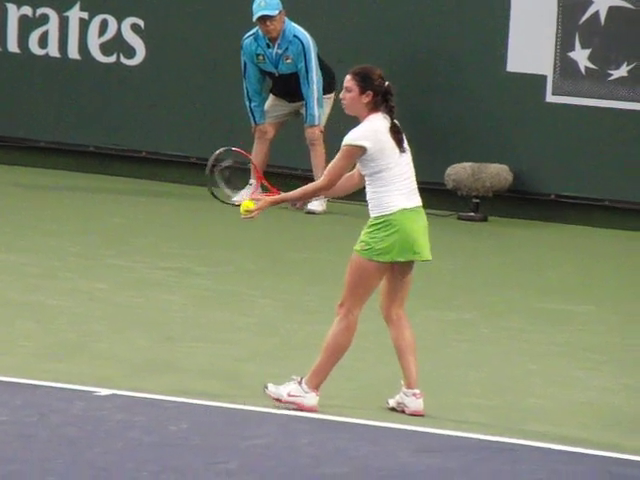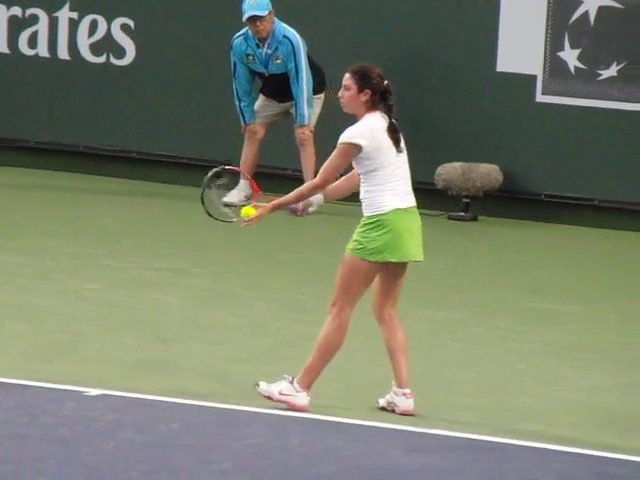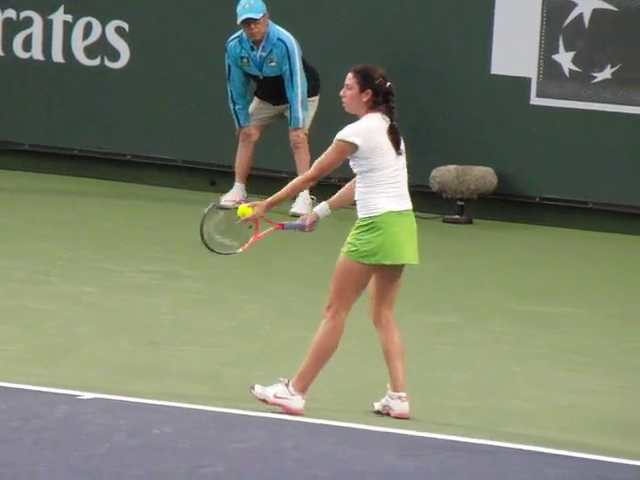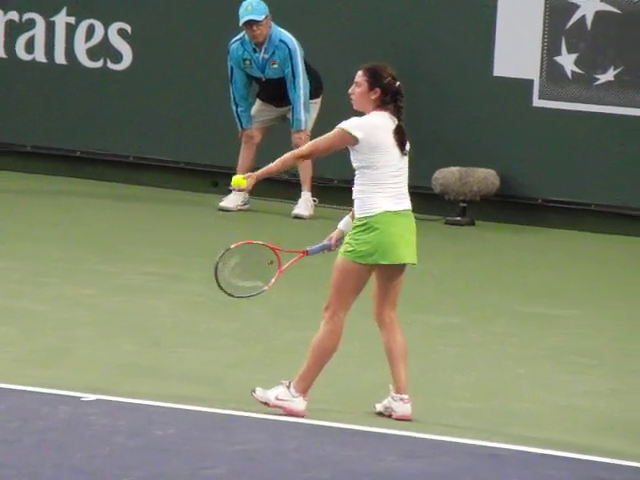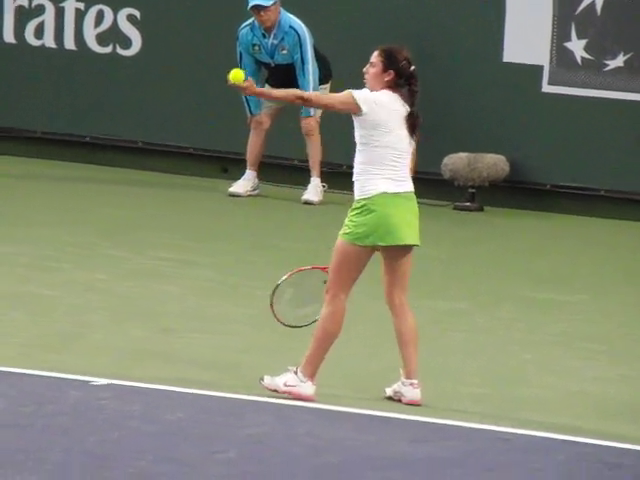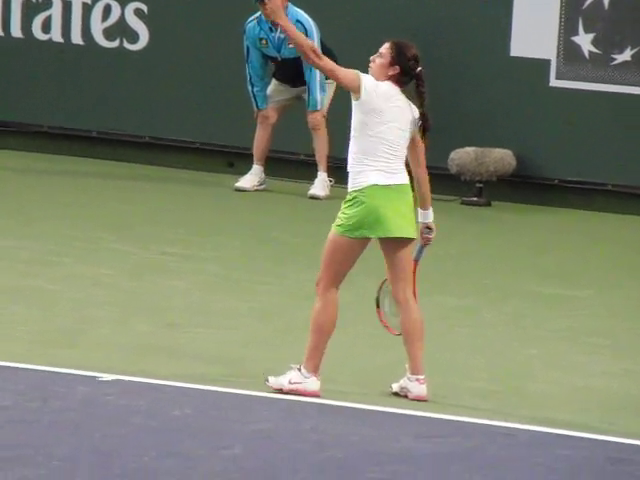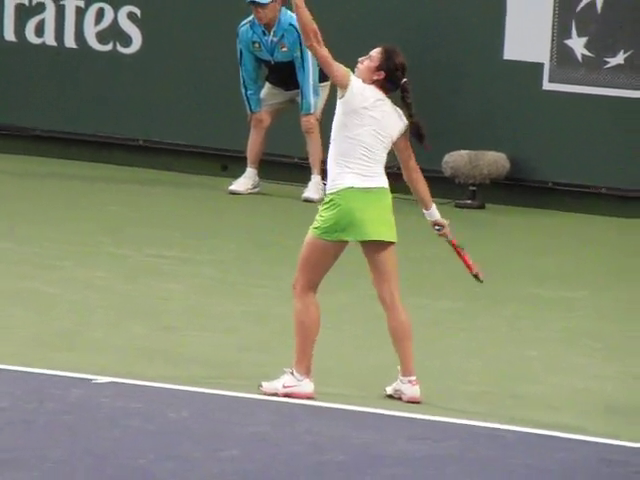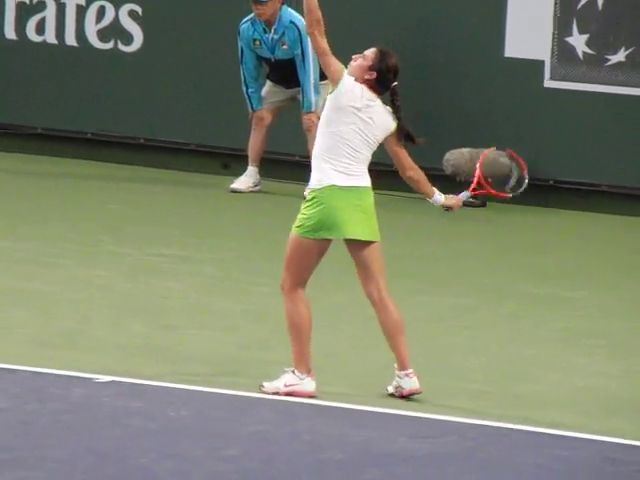
dt=0.4s
person 1, frame 1
left shoulder: (362, 134)
right shoulder: (388, 126)
left elbow: (324, 183)
right elbow: (356, 178)
left wrist: (274, 200)
right wrist: (308, 196)
left hip: (389, 225)
right hip: (412, 222)
left knee: (347, 310)
right knee: (394, 311)
left ankle: (308, 389)
right ankle: (412, 393)
person 1, frame 2
left shoulder: (359, 132)
right shoulder: (386, 126)
left elbow: (319, 181)
left wrist: (272, 206)
right wrist: (312, 200)
left hip: (382, 225)
right hip: (406, 222)
left knee: (339, 310)
right knee: (386, 311)
left ankle: (299, 388)
right ankle: (402, 393)
person 1, frame 3
left shoulder: (357, 131)
right shoulder: (387, 128)
left elbow: (311, 175)
left wrist: (267, 204)
right wrist: (320, 210)
left hip: (376, 227)
right hip: (401, 224)
left knee: (334, 312)
right knee: (382, 313)
left ankle: (295, 391)
right ankle: (398, 397)
person 1, frame 4
left shoulder: (361, 125)
right shoulder: (394, 128)
left elbow: (303, 153)
left wrist: (257, 174)
right wrist: (345, 225)
left hip: (375, 226)
right hip: (401, 224)
left knee: (334, 312)
right knee: (386, 315)
left ankle: (296, 393)
right ankle: (400, 398)
person 1, frame 5
left shoulder: (368, 100)
right shoulder: (407, 113)
left elbow: (308, 99)
left wrist: (256, 90)
left hip: (374, 206)
right hip: (404, 206)
left knee: (335, 294)
right knee: (398, 299)
left ankle: (304, 378)
right ankle: (410, 384)
person 1, frame 6
left shoulder: (369, 89)
right shoulder: (412, 111)
left elbow: (316, 57)
right elbow: (419, 169)
right wrist: (426, 215)
left hip: (368, 198)
right hip: (399, 199)
left knee: (327, 286)
right knee: (404, 293)
left ankle: (309, 374)
right ankle: (416, 379)
person 1, frame 7
left shoulder: (354, 90)
right shoulder: (397, 118)
left elbow: (315, 43)
right elbow: (412, 172)
right wrist: (433, 213)
left hip: (345, 201)
right hip: (378, 202)
left knee: (304, 288)
right knee: (390, 296)
left ankle: (300, 377)
right ankle: (408, 381)
person 1, frame 8
left shoulder: (345, 88)
right shoulder: (386, 118)
right elbow: (408, 169)
right wrist: (440, 198)
left hip: (326, 198)
right hip: (360, 200)
left knee: (292, 286)
right knee: (378, 292)
left ankle: (301, 376)
right ankle: (406, 375)
person 2, frame 1
left shoulder: (300, 40)
right shoulder: (250, 43)
left elbow: (312, 82)
right elbow: (252, 84)
left wrist: (313, 121)
right wrist: (257, 118)
left hip: (316, 91)
right hip: (281, 93)
left knee: (313, 137)
right knee: (262, 133)
left ankle: (319, 194)
right ankle: (253, 188)
person 2, frame 2
left shoulder: (290, 40)
right shoulder: (240, 43)
left elbow: (301, 82)
right elbow: (242, 84)
left wrist: (303, 121)
right wrist: (248, 119)
left hip: (306, 90)
right hip: (271, 93)
left knee: (303, 137)
right knee: (252, 134)
right ankle: (243, 189)
person 2, frame 3
left shoulder: (284, 42)
right shoulder: (234, 46)
left elbow: (296, 84)
right elbow: (236, 86)
left wrist: (297, 125)
right wrist: (242, 122)
left hip: (301, 93)
right hip: (266, 96)
left knee: (297, 139)
right knee: (246, 136)
left ankle: (304, 197)
right ankle: (238, 191)
person 2, frame 4
left shoulder: (287, 44)
right shoulder: (237, 48)
left elbow: (298, 87)
right elbow: (239, 88)
left wrist: (299, 127)
right wrist: (245, 124)
left hip: (303, 95)
right hip: (268, 97)
left knee: (300, 141)
right knee: (249, 138)
left ankle: (306, 198)
right ankle: (240, 194)
person 2, frame 5
left shoulder: (296, 31)
right shoulder: (245, 33)
left elbow: (307, 73)
right elbow: (248, 75)
left wrist: (308, 113)
right wrist: (254, 109)
left hip: (312, 81)
right hip: (276, 83)
left knee: (309, 127)
right knee: (258, 123)
left ankle: (315, 184)
right ankle: (250, 179)
person 2, frame 6
left shoulder: (303, 24)
right shoulder: (253, 27)
left elbow: (314, 67)
right elbow: (255, 69)
left wrist: (315, 107)
right wrist: (260, 104)
left hip: (317, 76)
right hip: (284, 78)
left knee: (316, 121)
right knee: (265, 118)
left ankle: (322, 178)
right ankle: (257, 173)
person 2, frame 7
left shoulder: (296, 28)
right shoulder: (246, 30)
left elbow: (307, 70)
right elbow: (248, 72)
left wrist: (309, 110)
right wrist: (254, 107)
left hip: (311, 80)
right hip: (276, 82)
left knee: (309, 124)
right knee: (258, 121)
left ankle: (316, 181)
right ankle: (251, 177)
person 2, frame 8
left shoulder: (296, 26)
right shoulder: (247, 28)
left elbow: (308, 68)
right elbow: (249, 69)
left wrist: (310, 108)
right wrist: (255, 105)
left hip: (312, 78)
right hip: (277, 80)
left knee: (310, 122)
right knee: (259, 119)
right ankle: (252, 174)
